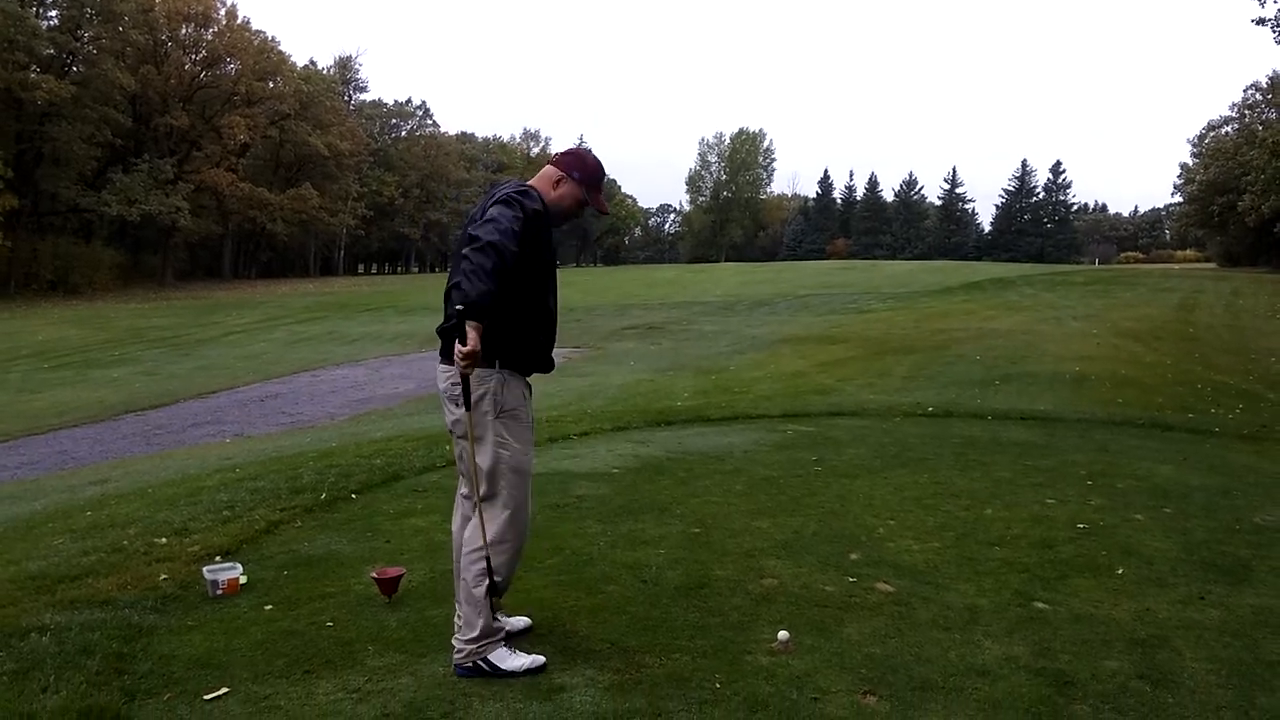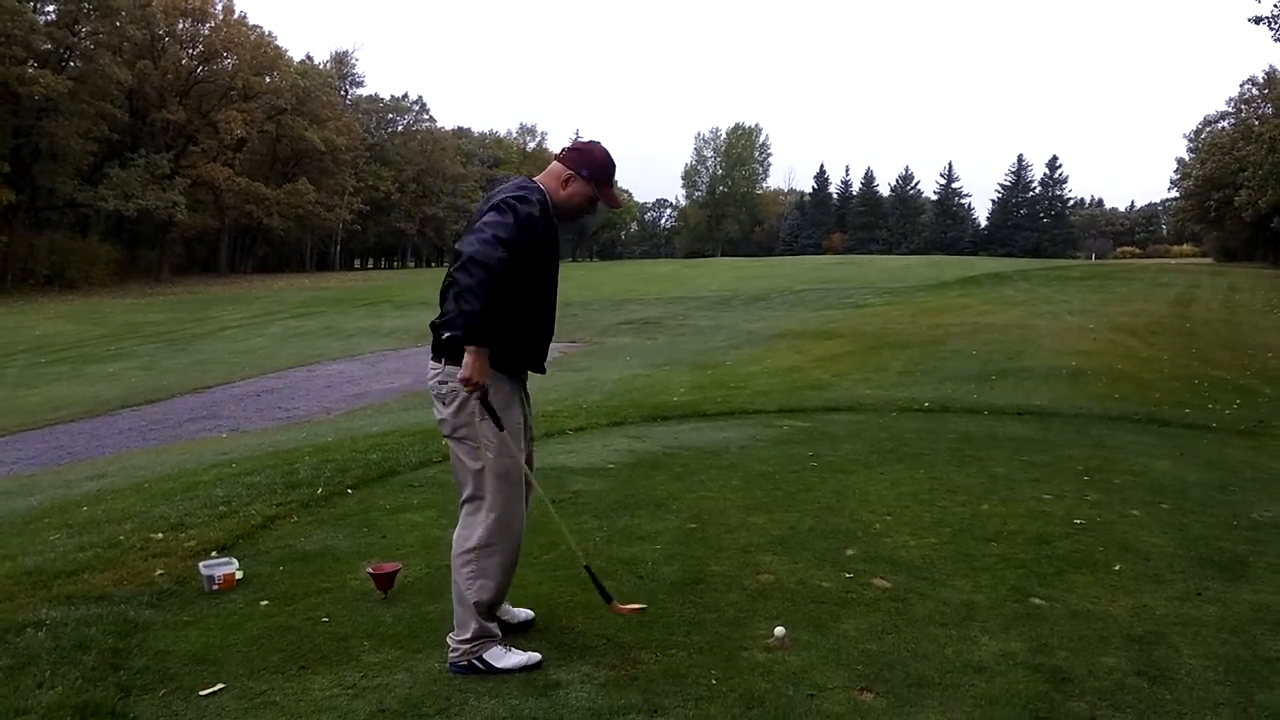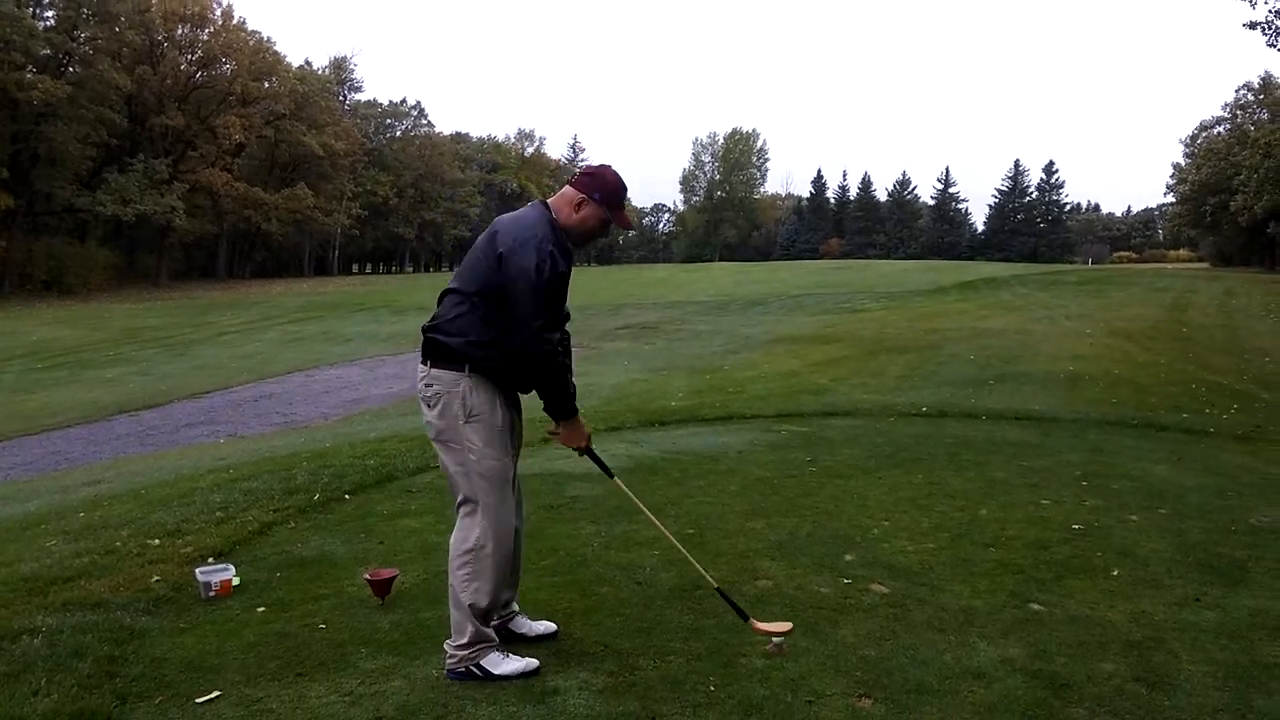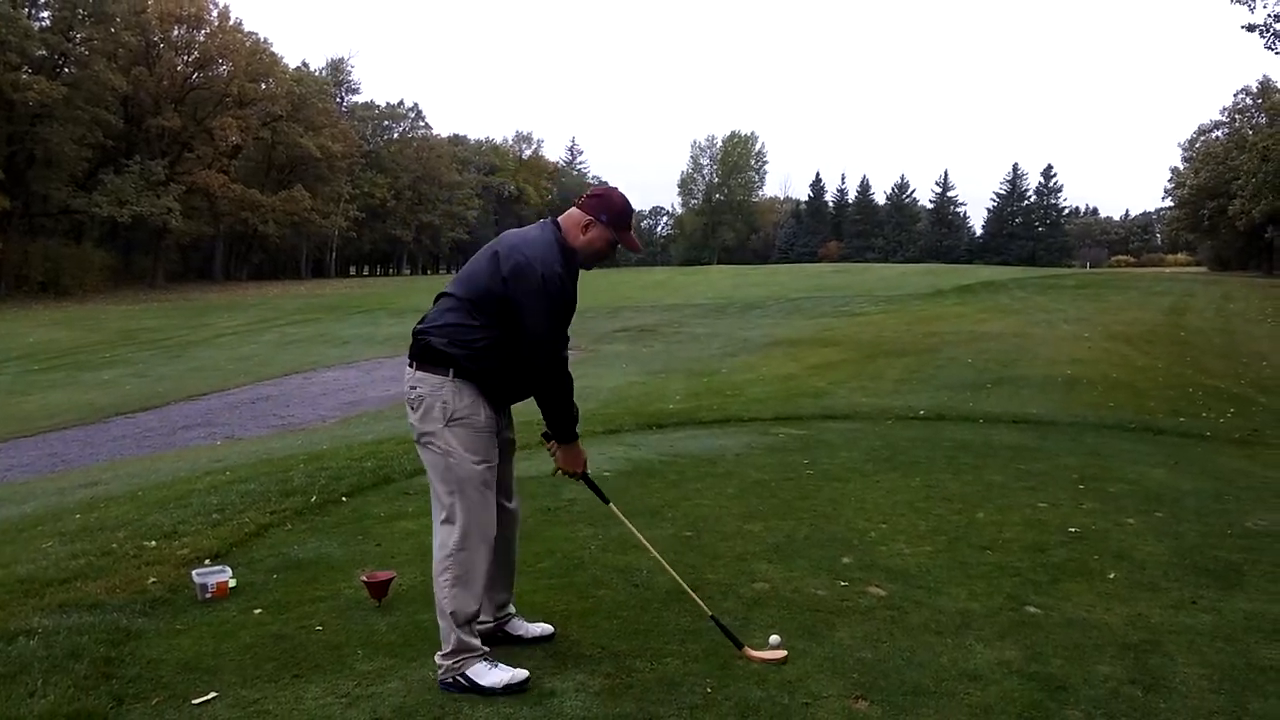
dt=0.4s
person 1, frame 1
left shoulder: (511, 207)
right shoulder: (520, 204)
left elbow: (478, 261)
right elbow: (484, 253)
left wrist: (470, 323)
right wrist: (475, 323)
left hip: (474, 368)
right hip: (488, 373)
left knee: (477, 498)
right knee: (500, 505)
left ankle: (476, 617)
right ankle: (476, 645)
person 1, frame 2
left shoulder: (528, 209)
right shoulder: (523, 205)
right elbow: (477, 256)
right wrist: (475, 347)
left hip: (493, 369)
right hip: (476, 373)
left knee: (506, 493)
right knee: (492, 504)
left ankle: (485, 605)
right ankle: (471, 643)
person 1, frame 3
left shoulder: (537, 233)
right shoulder: (532, 242)
left elbow: (544, 330)
right elbow: (536, 338)
left wrist: (560, 401)
right wrist: (565, 413)
left hip: (484, 378)
right hip: (462, 380)
left knee: (504, 505)
right knee: (484, 509)
left ankle: (497, 614)
right ankle: (469, 650)
person 1, frame 4
left shoulder: (544, 251)
right shoulder: (539, 262)
left elbow: (543, 355)
right elbow: (545, 360)
left wrist: (559, 428)
right wrist: (566, 438)
left hip: (477, 383)
right hip: (447, 384)
left knee: (498, 508)
right knee: (467, 516)
left ankle: (493, 616)
right ankle: (460, 658)
